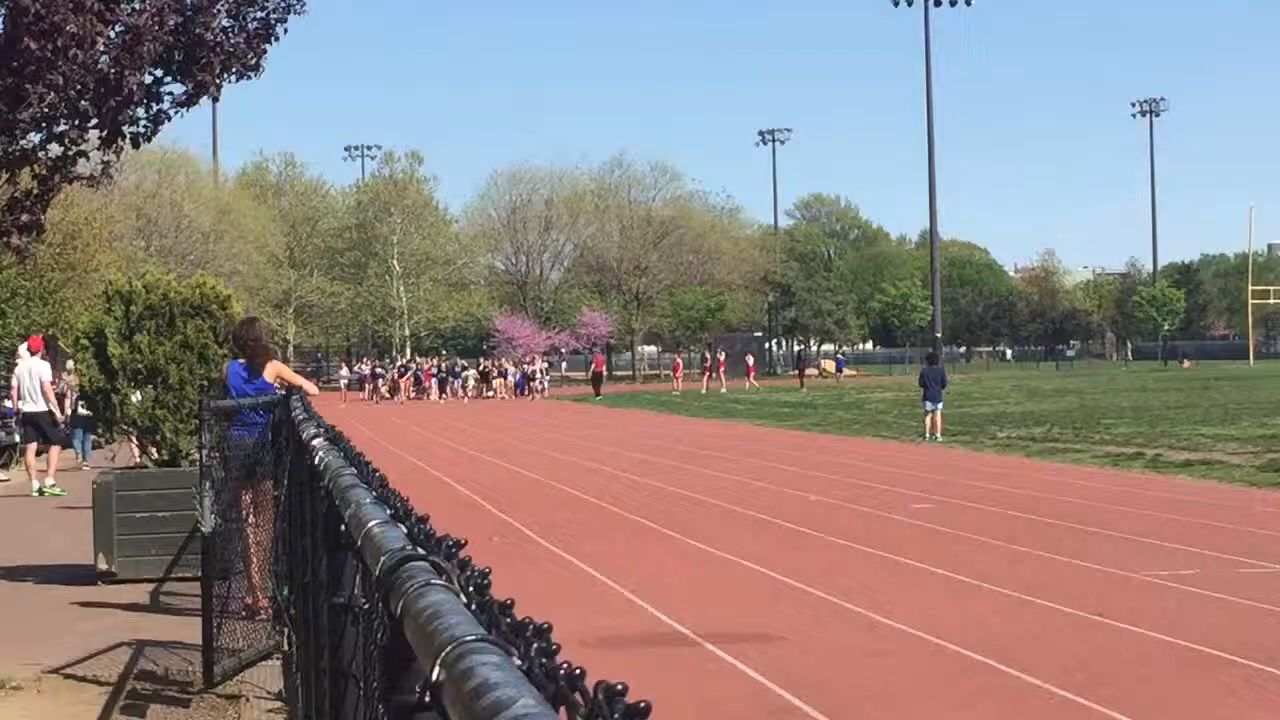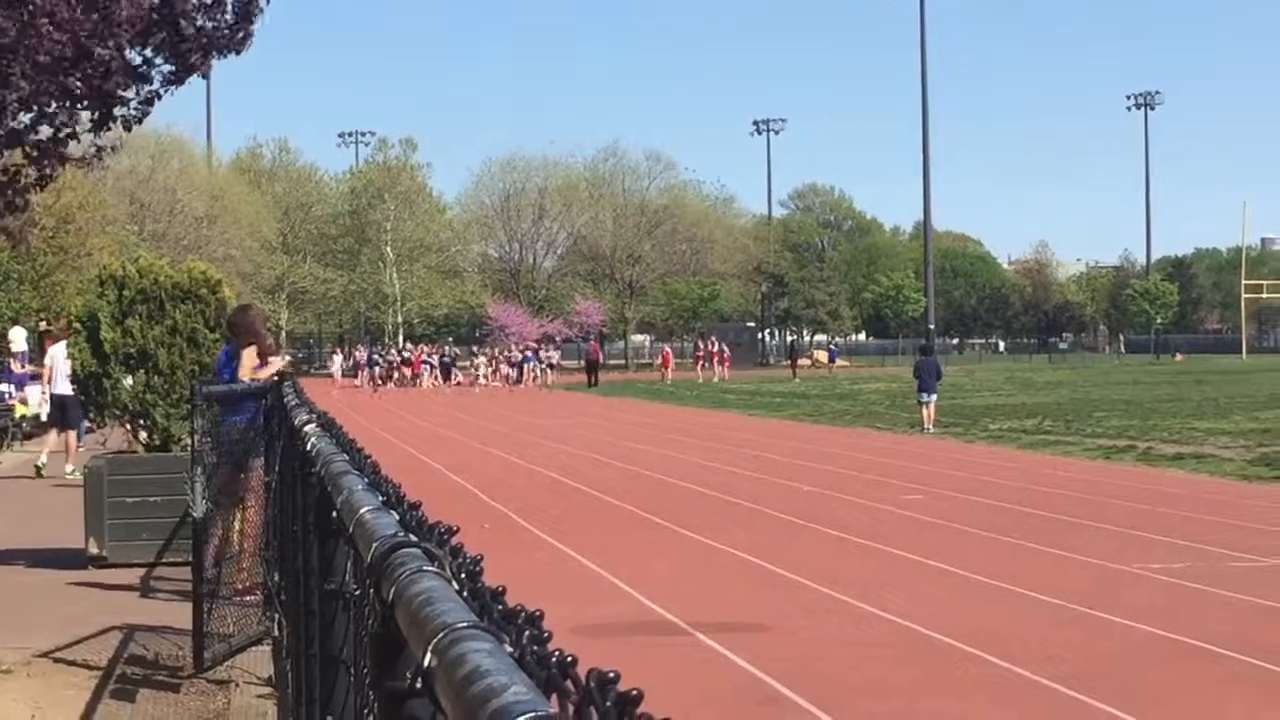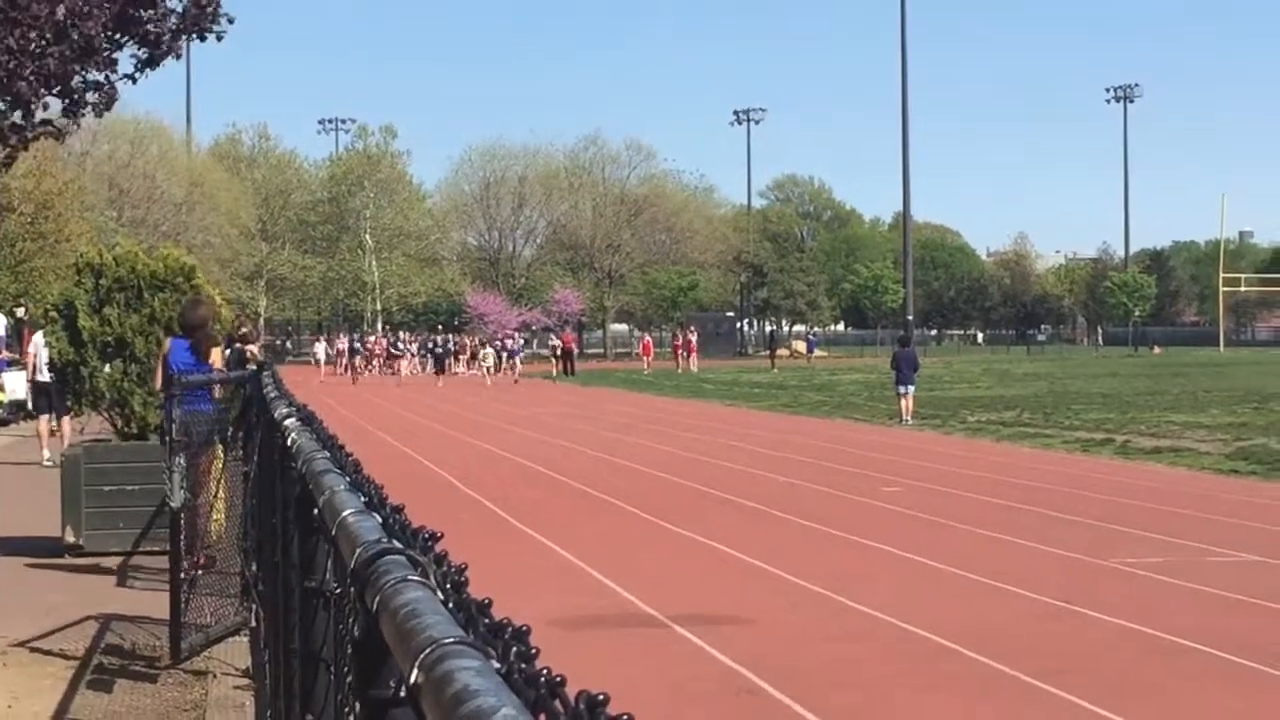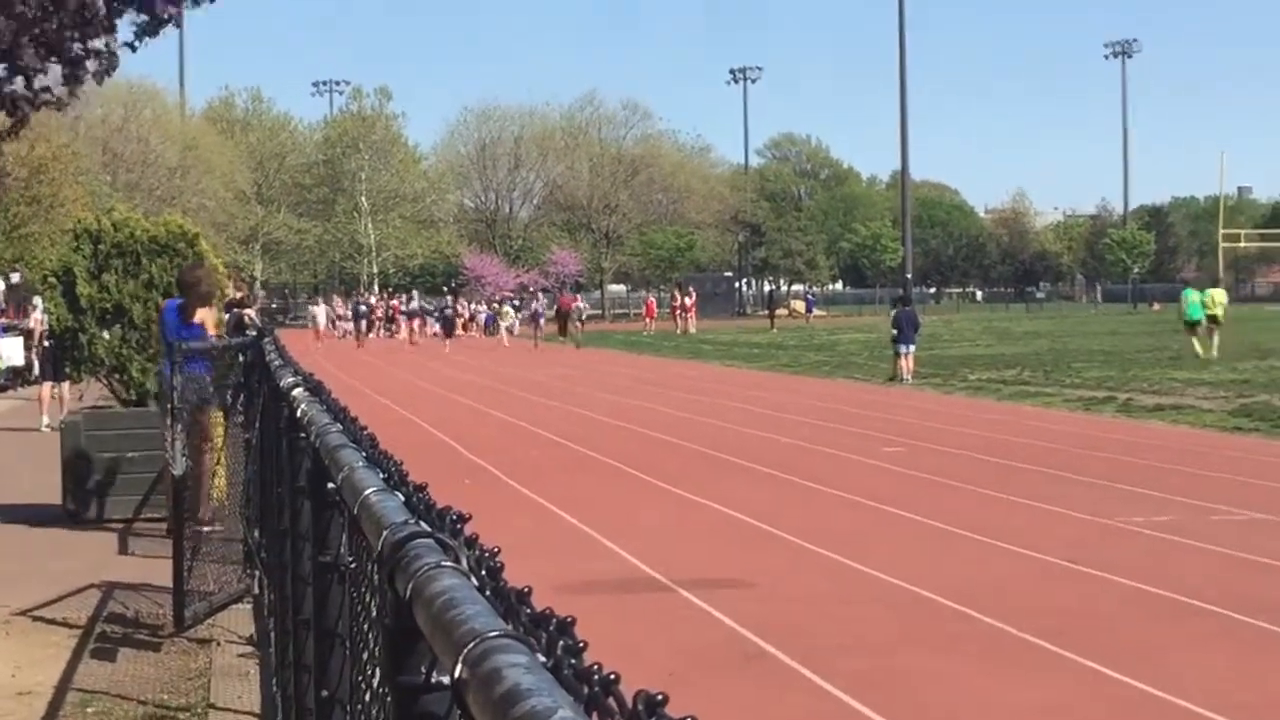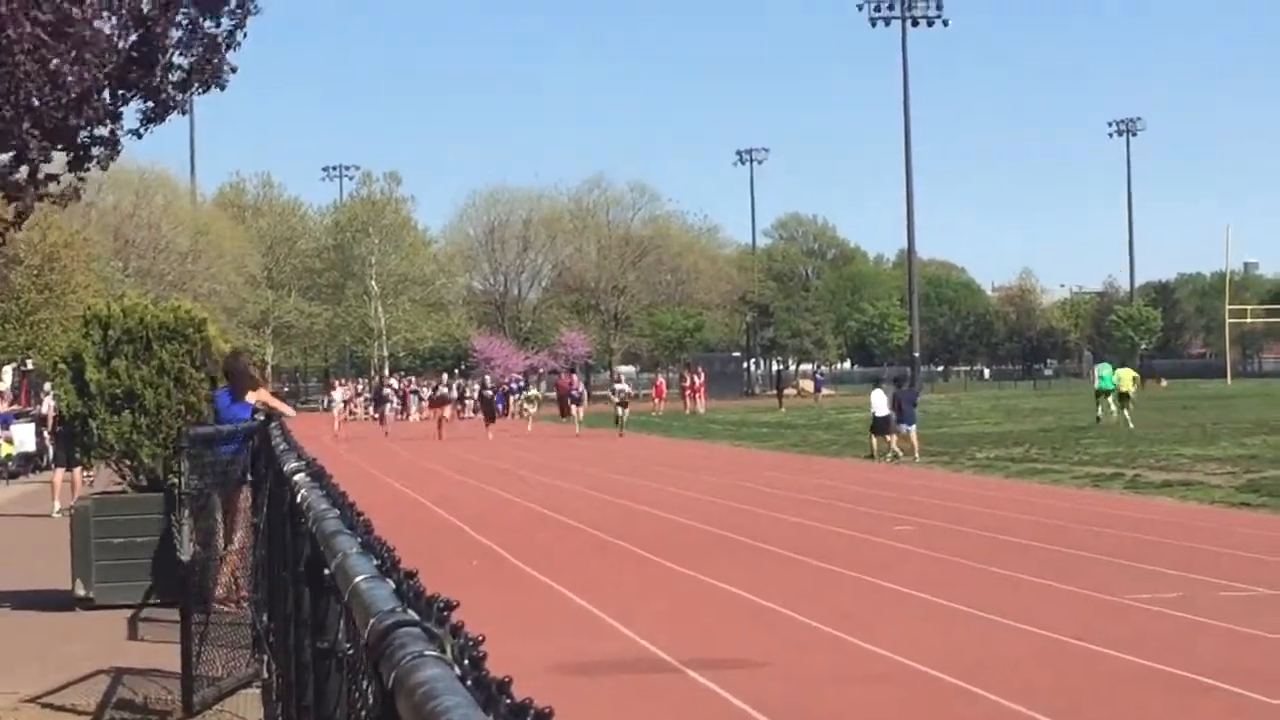
dt=1s
person 1, frame 1
left shoulder: (229, 369)
right shoulder: (272, 366)
right elbow: (312, 390)
right wrist: (284, 384)
left hip: (237, 444)
right hip: (264, 443)
left knee: (247, 521)
right knee: (265, 521)
left ankle: (256, 597)
right ankle: (258, 596)
person 1, frame 2
left shoulder: (223, 354)
right shoulder: (251, 350)
right elbow: (243, 378)
right wrist: (272, 366)
left hip: (225, 428)
right hip: (250, 428)
left knee: (224, 497)
right knee: (252, 503)
left ankle: (212, 560)
right ankle: (245, 579)
person 1, frame 3
left shoulder: (169, 345)
right shoulder: (212, 349)
left elbow: (159, 386)
right elbow: (218, 391)
left hip: (177, 417)
right hip: (205, 417)
right knee: (201, 486)
left ankle: (182, 553)
right ankle: (196, 553)
person 1, frame 4
left shoulder: (168, 307)
right shoulder: (203, 311)
right wrist: (214, 320)
left hip: (171, 379)
right hip: (198, 379)
left knee: (174, 449)
right knee: (202, 448)
left ankle: (176, 516)
right ankle: (203, 514)
person 1, frame 5
left shoulder: (219, 395)
right shoulder: (255, 393)
right elbow: (290, 412)
right wrist: (266, 407)
right hip: (242, 463)
left knee: (230, 526)
right knee: (240, 528)
left ankle: (238, 589)
right ankle: (222, 590)
